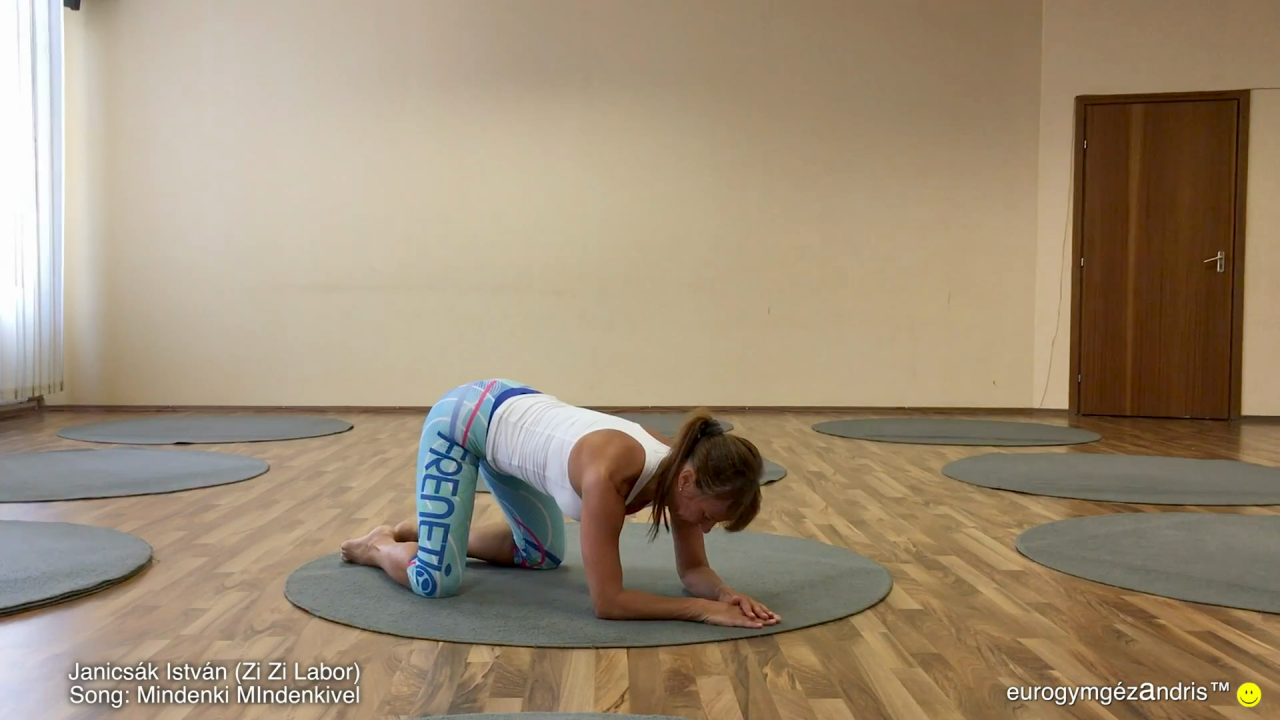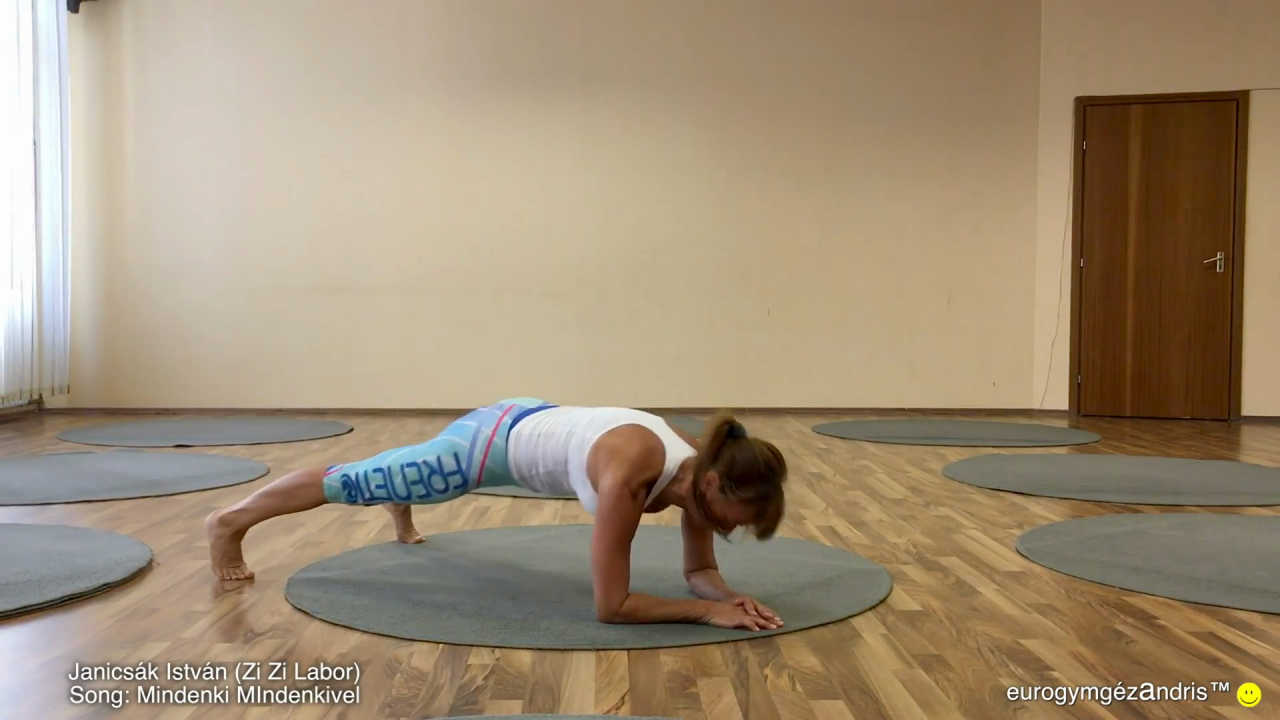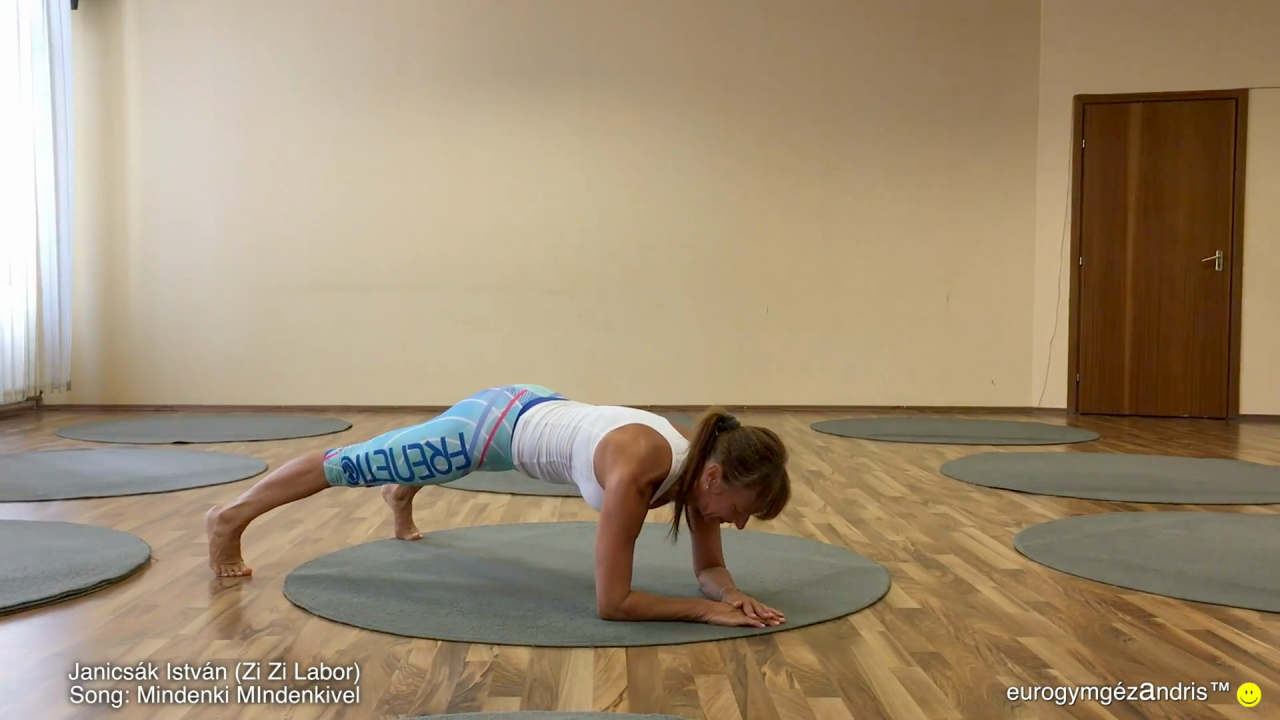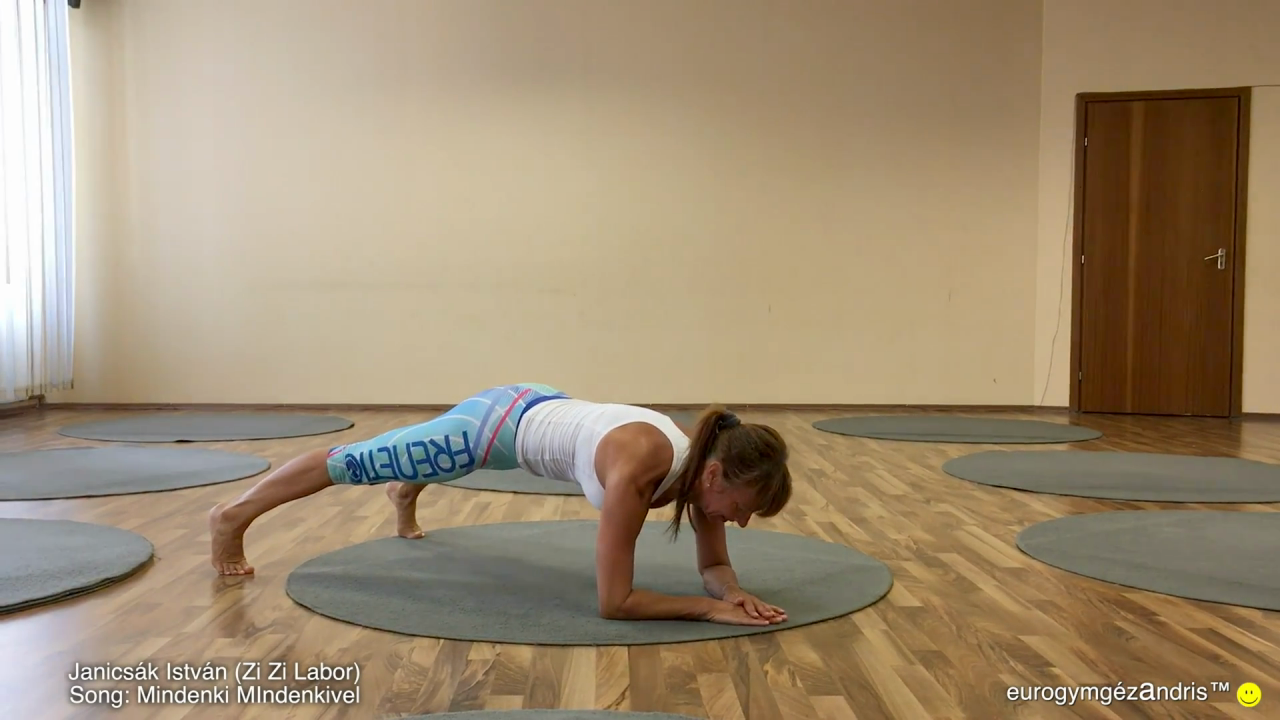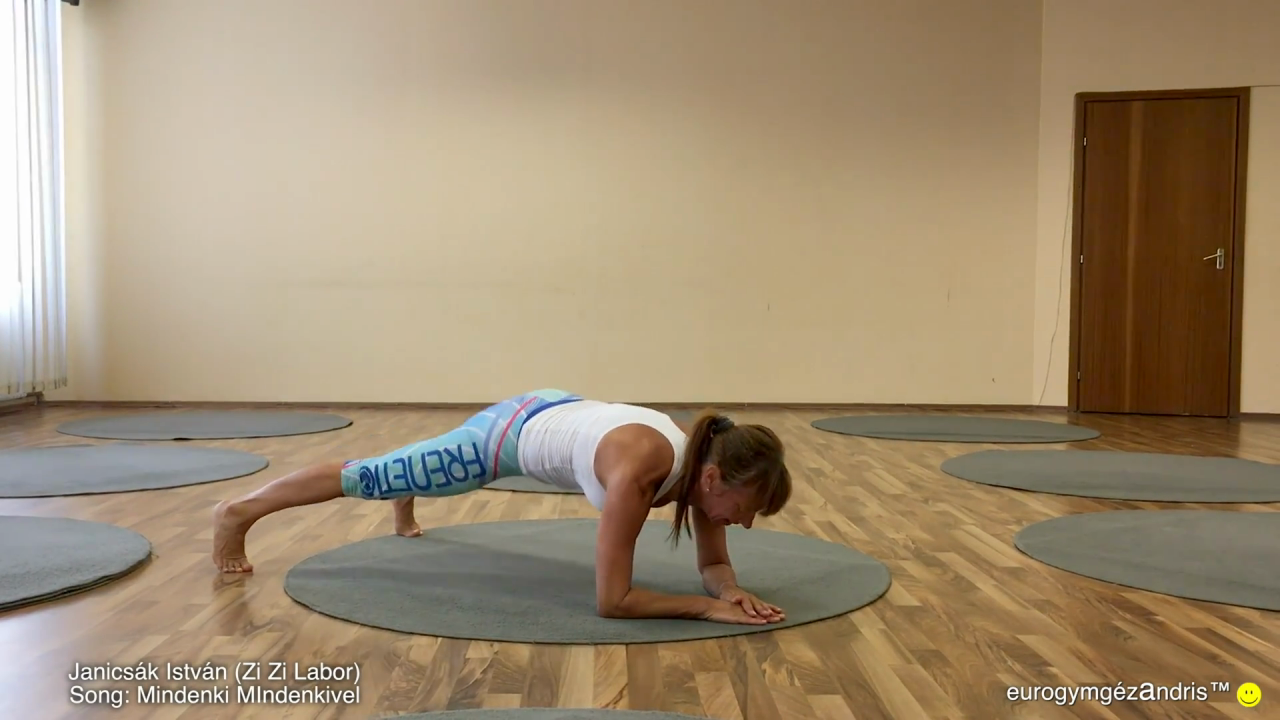
dt=1s
person 1, frame 1
left shoulder: (680, 465)
right shoulder: (608, 473)
left elbow: (693, 568)
right elbow: (608, 601)
left wrist: (725, 593)
right wrist: (705, 610)
left hip: (509, 413)
right hip: (462, 419)
left knee: (544, 556)
right knee: (435, 583)
left ankle: (422, 530)
right ankle: (376, 547)
person 1, frame 2
left shoulder: (699, 467)
right shoulder: (629, 471)
left elbow: (698, 569)
right elbow: (611, 606)
left wrist: (730, 596)
right wrist: (709, 612)
left hip: (531, 425)
right hip: (495, 440)
right knee: (356, 481)
left ankle: (401, 510)
right ankle: (230, 521)
person 1, frame 3
left shoulder: (700, 462)
right shoulder: (637, 469)
left elbow: (709, 567)
right elbow: (612, 602)
left wrist: (733, 594)
right wrist: (709, 611)
left hip: (536, 412)
right hip: (498, 423)
right knee: (356, 463)
left ankle: (400, 498)
right ankle: (230, 517)
person 1, frame 4
left shoulder: (703, 459)
right shoulder: (638, 466)
left elbow: (713, 563)
right elbow: (613, 601)
left wrist: (735, 591)
right wrist: (711, 610)
left hip: (541, 409)
right hip: (501, 423)
right knee: (361, 461)
left ankle: (405, 497)
right ankle: (233, 515)
person 1, frame 5
left shoulder: (704, 460)
right shoulder: (638, 467)
left elbow: (712, 563)
right elbow: (612, 599)
left wrist: (731, 590)
right wrist: (708, 608)
left hip: (550, 415)
right hip: (511, 432)
right knee: (372, 474)
left ankle: (404, 505)
right ankle: (238, 513)
